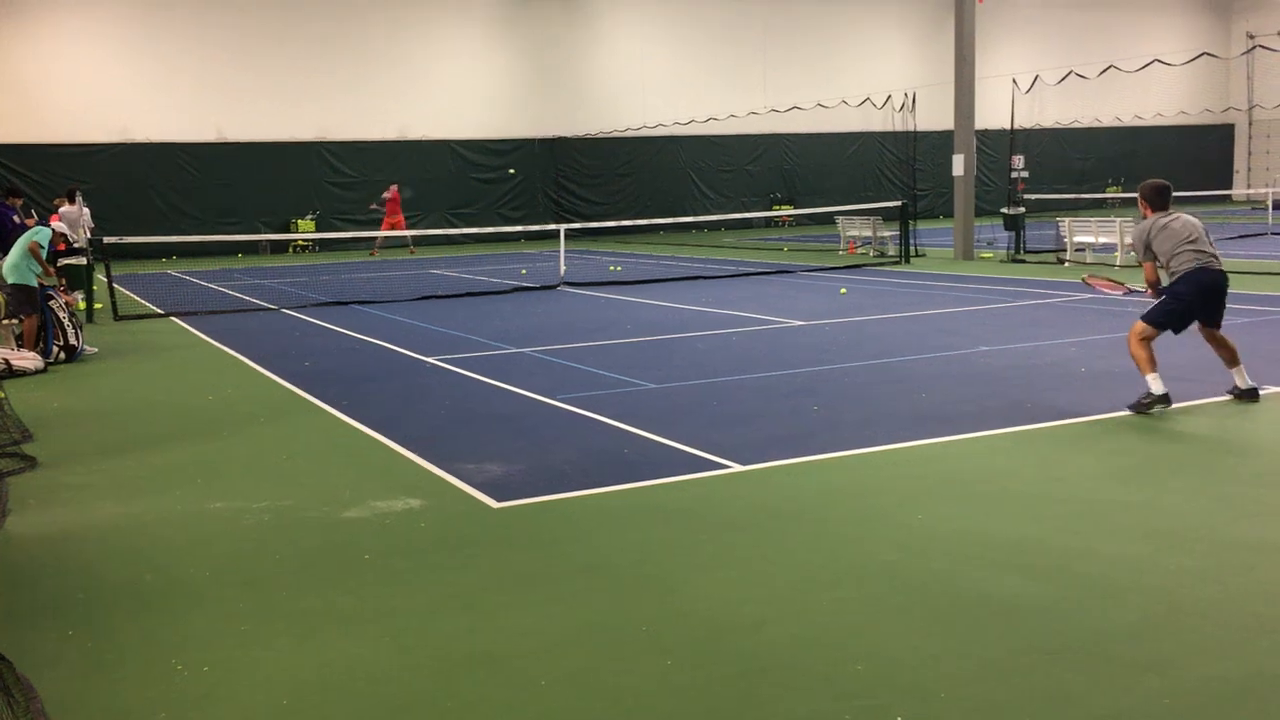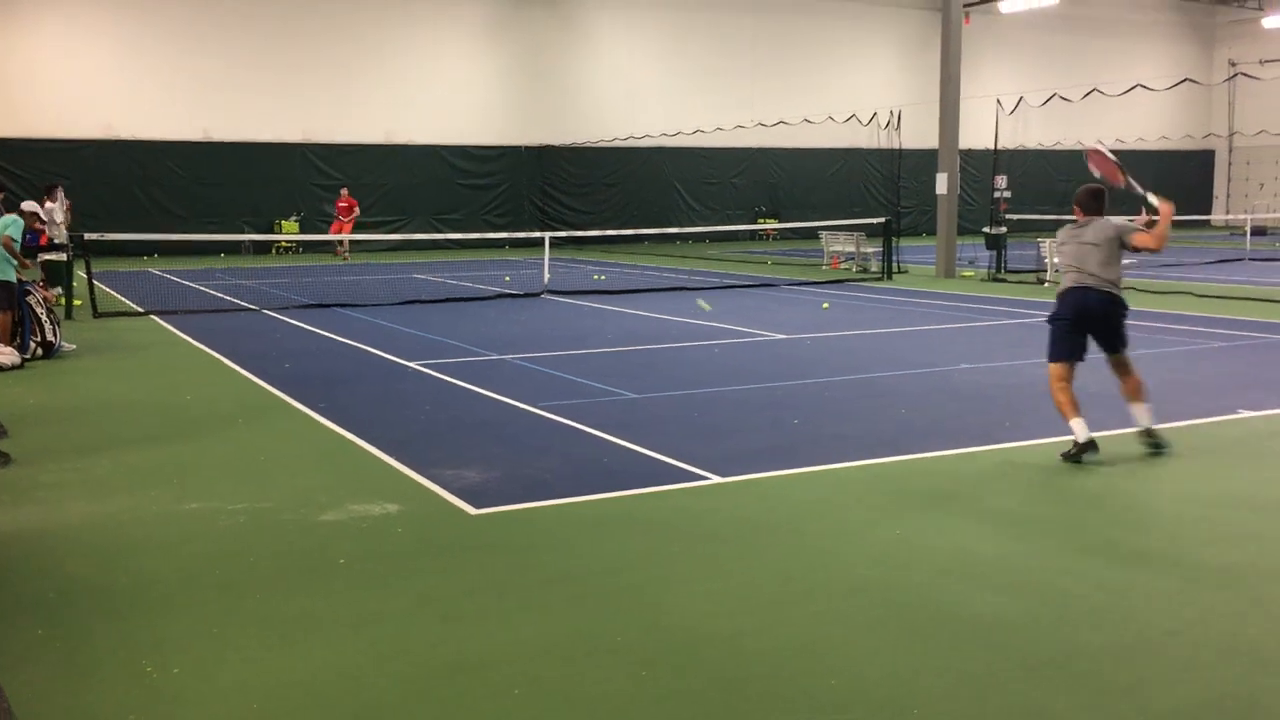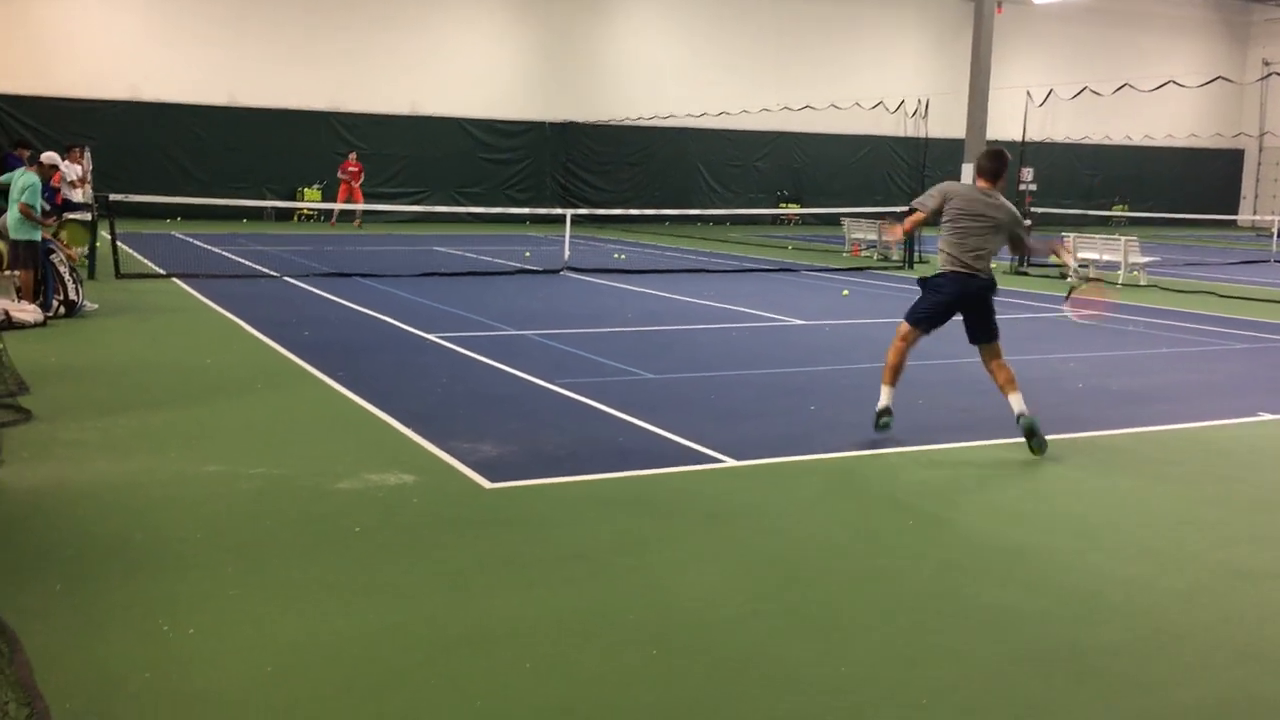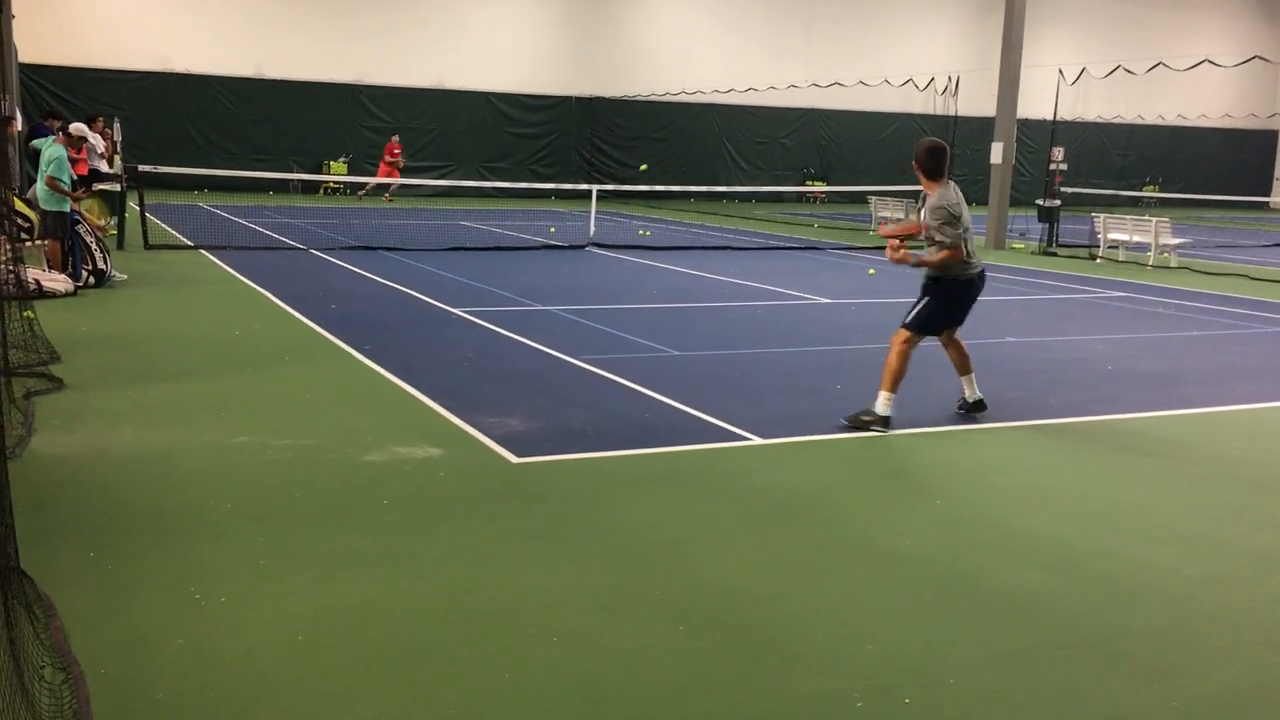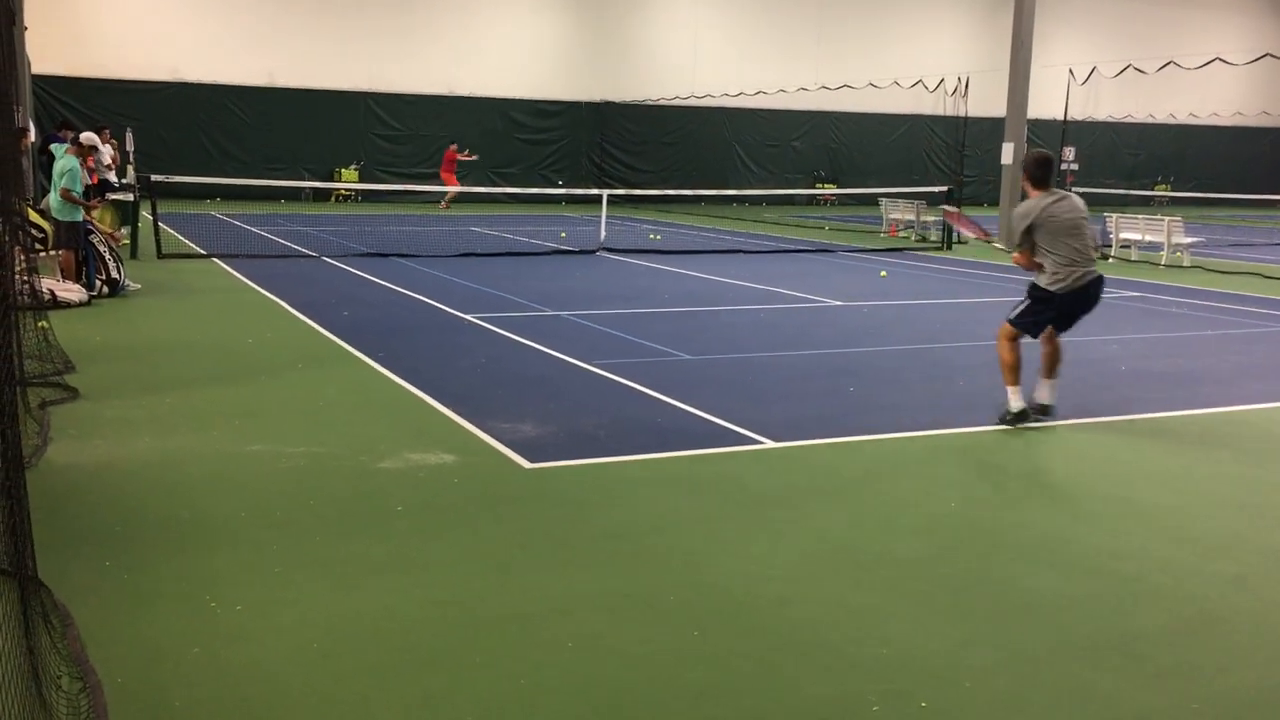
dt=0.5s
person 1, frame 1
left shoulder: (1142, 231)
right shoulder: (1191, 221)
left elbow: (1151, 278)
left wrist: (1157, 291)
left hip: (1189, 283)
right hip: (1217, 279)
left knee: (1137, 337)
right knee: (1211, 333)
left ankle: (1157, 392)
right ankle: (1245, 386)
person 1, frame 2
left shoulder: (1063, 235)
right shoulder: (1116, 227)
right elbow: (1155, 244)
right wrist: (1166, 215)
left hip: (1071, 301)
right hip: (1107, 302)
left knee: (1060, 381)
right knee: (1123, 368)
left ankle: (1083, 438)
right ankle: (1146, 429)
person 1, frame 3
left shoulder: (950, 190)
right shoulder: (1008, 211)
left elbow: (913, 223)
right elbow: (1024, 249)
left wrist: (901, 230)
right wrist: (1060, 252)
left hip: (946, 283)
right hip: (980, 286)
left knee: (903, 339)
right knee: (993, 360)
left ankle: (884, 407)
right ankle: (1023, 416)
person 1, frame 4
left shoulder: (941, 204)
right shoulder: (943, 190)
left elbow: (954, 255)
right elbow: (923, 227)
left wrist: (913, 260)
right wrist: (894, 235)
left hip: (954, 281)
right hip: (970, 278)
left knee: (902, 342)
right knee: (948, 336)
left ankle: (880, 413)
right ankle: (973, 398)
person 1, frame 5
left shoulder: (1025, 212)
right shoulder: (1075, 201)
left elbow: (1024, 262)
right elbow: (1088, 246)
left wrist: (1023, 257)
left hip: (1056, 290)
right hip: (1091, 284)
left knee: (1007, 337)
right knee: (1049, 334)
left ankle: (1016, 408)
right ankle: (1044, 401)
